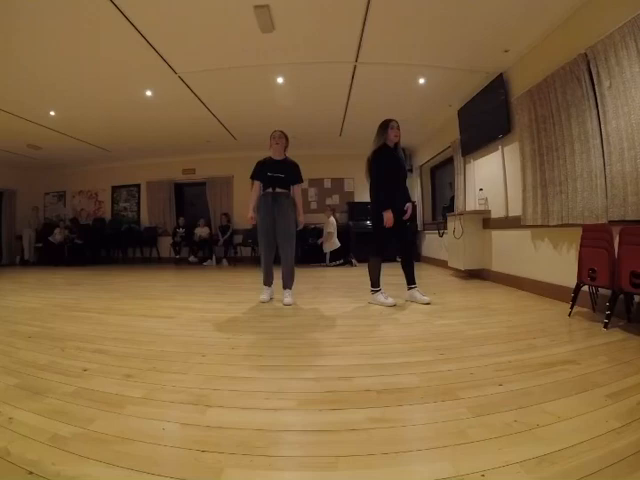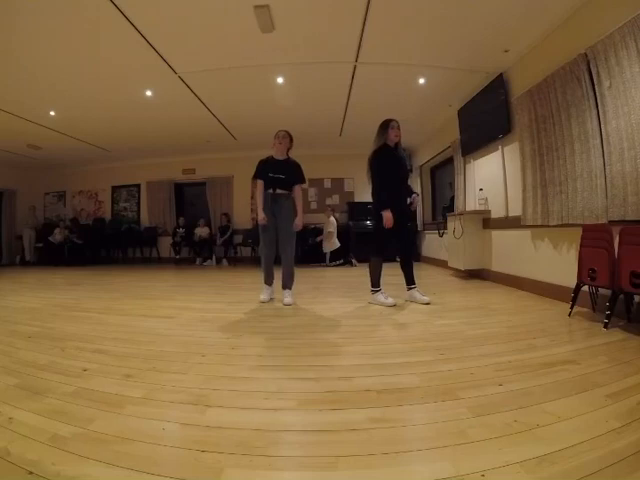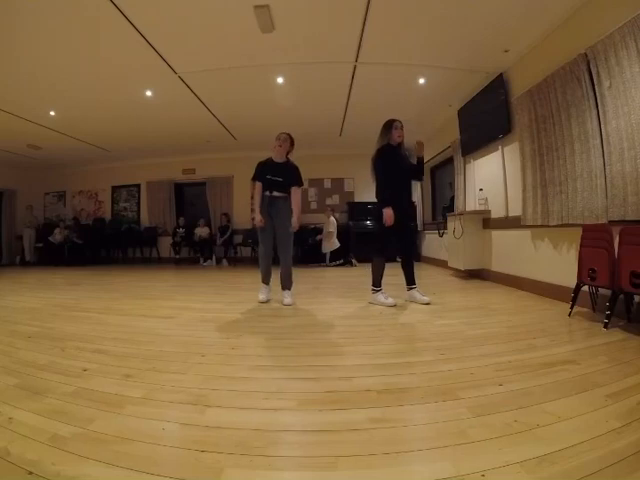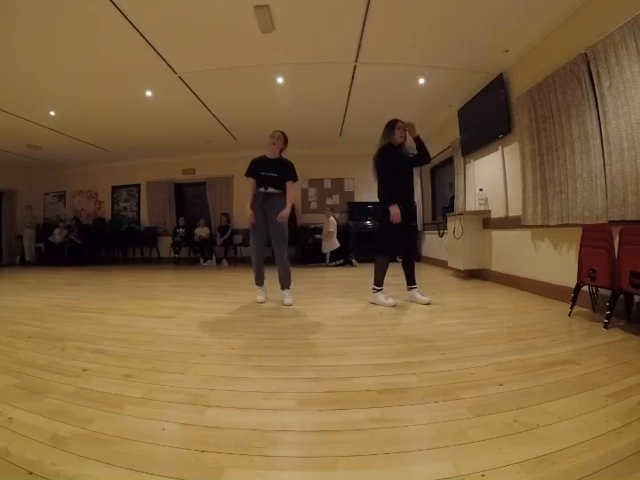
dt=0.2s
person 1, frame 1
left shoulder: (397, 156)
right shoulder: (378, 155)
right elbow: (376, 185)
left wrist: (408, 202)
right wrist: (385, 209)
left hip: (399, 210)
right hip: (382, 210)
left knee: (408, 247)
right knee: (379, 248)
left ankle: (412, 289)
right ankle: (375, 292)
person 1, frame 2
left shoulder: (399, 156)
right shoulder: (379, 155)
right elbow: (377, 185)
left wrist: (413, 194)
right wrist: (384, 209)
left hip: (401, 209)
right hip: (384, 209)
left knee: (407, 247)
right knee: (380, 248)
left ankle: (411, 289)
right ankle: (375, 292)
person 1, frame 3
left shoulder: (402, 155)
right shoulder: (383, 154)
left elbow: (418, 175)
right elbow: (381, 183)
left wrist: (420, 157)
right wrist: (386, 206)
left hip: (405, 207)
right hip: (389, 208)
left knee: (408, 247)
right knee: (382, 247)
left ankle: (412, 289)
right ankle: (376, 291)
person 1, frame 4
left shoulder: (403, 155)
right shoulder: (384, 153)
left elbow: (425, 159)
right elbow: (384, 181)
left wrist: (416, 136)
right wrist: (392, 204)
left hip: (407, 206)
right hip: (391, 207)
left knee: (409, 247)
right knee: (385, 247)
left ankle: (412, 289)
right ankle: (377, 291)
person 2, frame 1
left shoulder: (292, 165)
right shoulder: (262, 164)
left elbow: (297, 191)
right elbow: (256, 188)
left wrist: (300, 213)
right wrist: (251, 209)
left hip: (285, 204)
right hip: (266, 203)
left knee: (287, 248)
right knee: (266, 247)
left ankle: (287, 289)
right ankle: (267, 287)
person 2, frame 2
left shoulder: (294, 165)
right shoulder: (264, 163)
left elbow: (298, 191)
right elbow: (259, 188)
left wrist: (299, 215)
right wrist: (260, 210)
left hip: (286, 205)
right hip: (268, 204)
left knee: (287, 248)
right knee: (266, 248)
left ankle: (287, 289)
right ankle: (268, 287)
person 2, frame 3
left shoulder: (292, 168)
right shoulder: (263, 165)
left elbow: (295, 194)
right elbow: (257, 190)
left wrist: (296, 216)
right wrist: (257, 212)
left hip: (283, 207)
right hip: (265, 206)
left knee: (285, 250)
right knee: (265, 248)
left ankle: (286, 290)
right ankle: (265, 286)
person 2, frame 4
left shoulder: (287, 165)
right shoulder: (256, 162)
left elbow: (290, 189)
right elbow: (251, 186)
left wrist: (287, 208)
right wrist: (248, 207)
left hip: (277, 203)
right hip: (259, 203)
left knee: (280, 247)
right knee: (257, 247)
left ankle: (286, 289)
right ankle: (260, 287)
